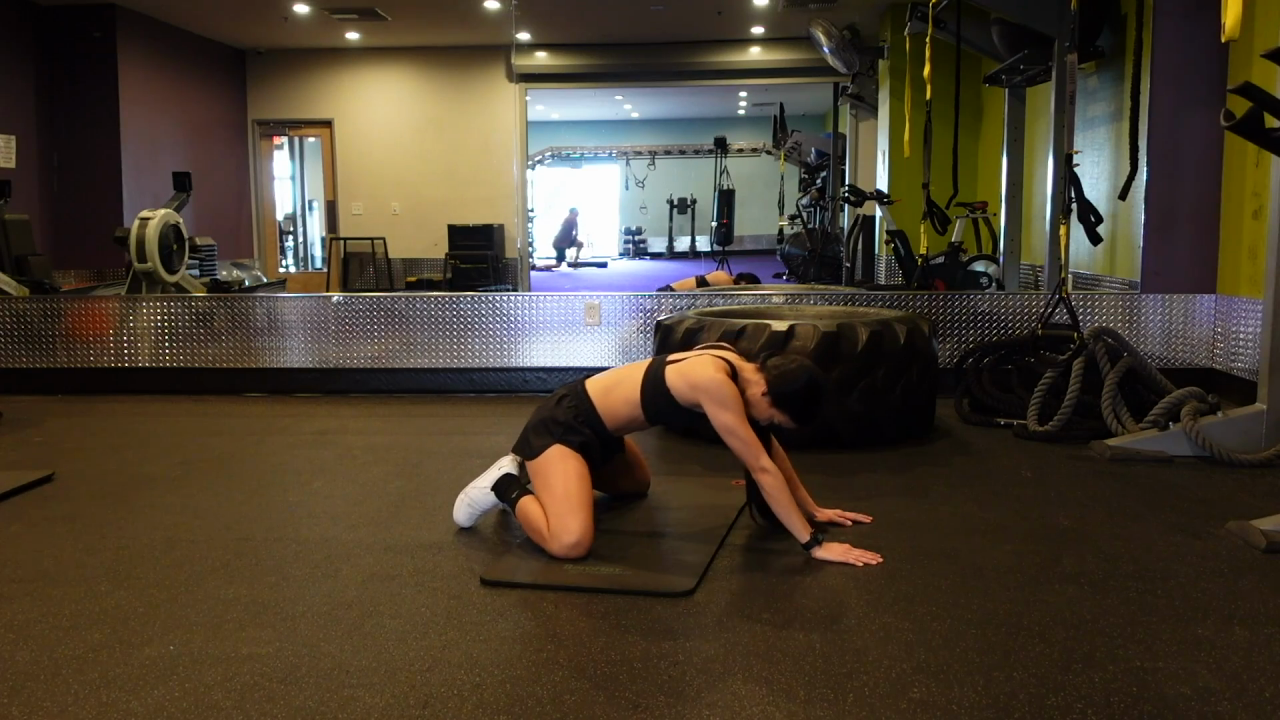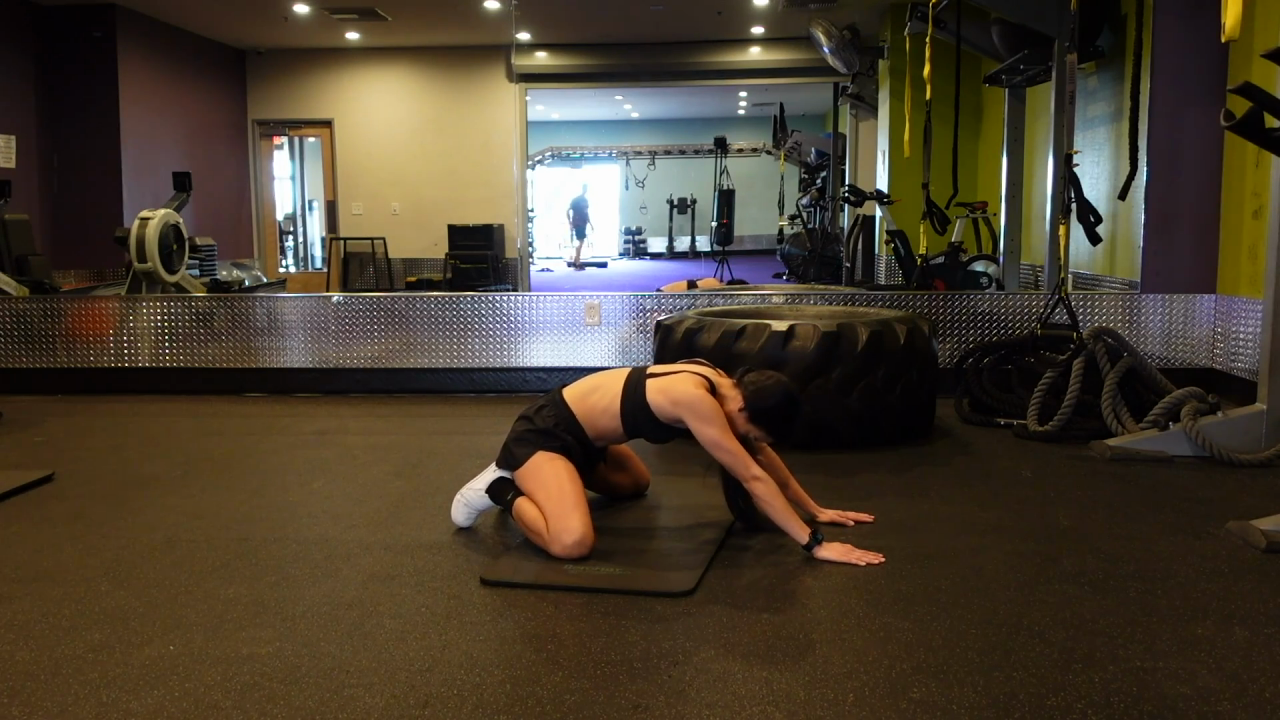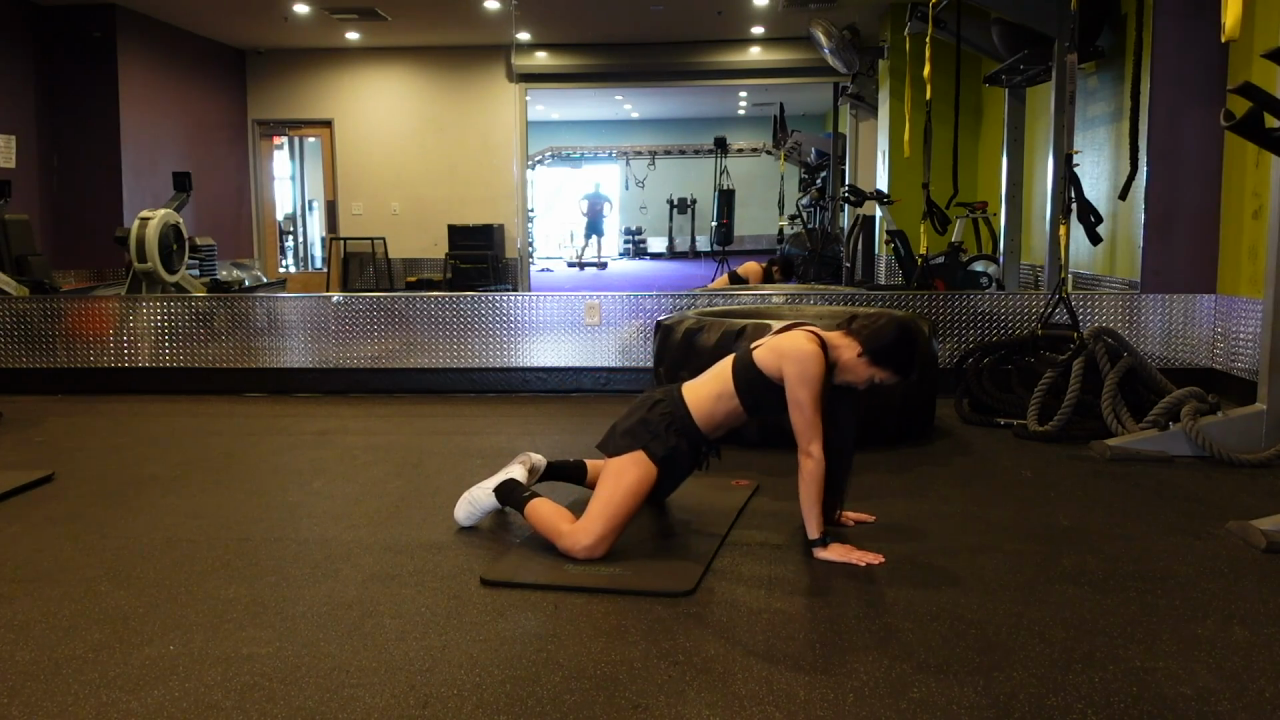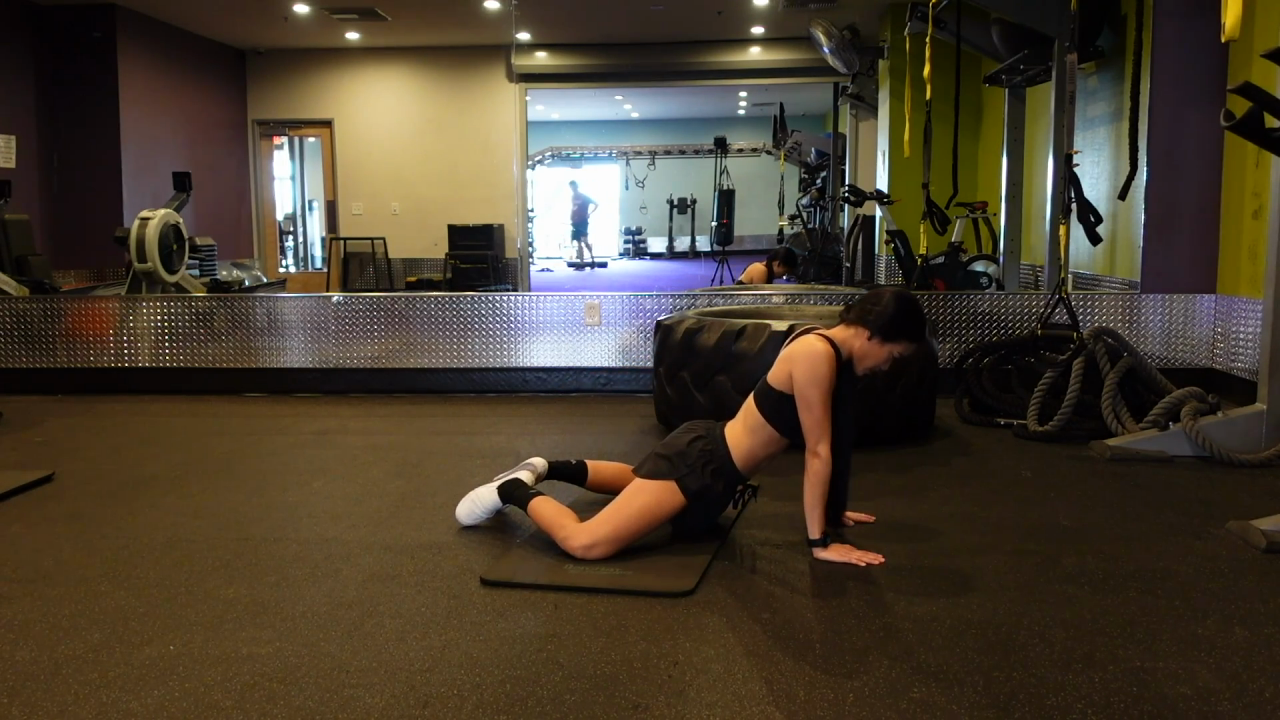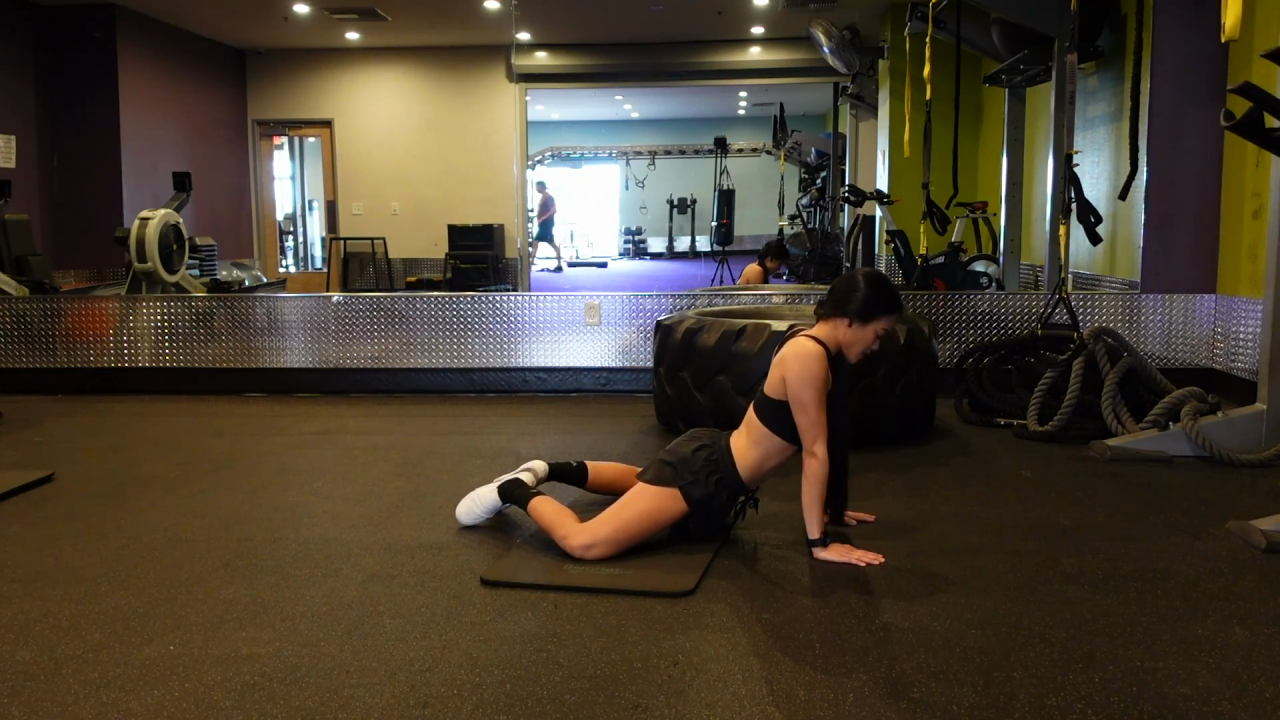
dt=1s
person 1, frame 1
left shoulder: (740, 371)
right shoulder: (716, 383)
left elbow: (772, 451)
right elbow: (763, 469)
left wrist: (813, 510)
right wrist: (813, 543)
left hip: (597, 427)
right hip: (562, 425)
left knee: (636, 486)
right knee: (571, 543)
left ankle: (535, 470)
right ankle: (508, 488)
person 1, frame 2
left shoulder: (722, 385)
right shoulder: (696, 399)
left elbow: (764, 457)
right elbow: (754, 478)
left wrist: (815, 510)
right wrist: (814, 543)
left hip: (582, 433)
right hip: (545, 433)
left knee: (636, 485)
right knee: (573, 543)
left ankle: (533, 480)
right ankle: (504, 491)
person 1, frame 3
left shoulder: (816, 347)
right shoulder: (806, 354)
left elbow: (811, 448)
right elbow: (810, 453)
left wrist: (822, 510)
right wrist: (819, 542)
left hip: (675, 426)
right hip: (661, 427)
left knee: (635, 488)
right knee: (585, 544)
left ankle: (542, 468)
right ankle: (510, 491)
person 1, frame 4
left shoulder: (828, 349)
right shoulder: (817, 354)
left elbow: (821, 447)
right elbow: (817, 452)
left wrist: (827, 509)
right wrist: (819, 542)
left hip: (710, 456)
right hip: (699, 461)
left knee: (637, 481)
right knee: (585, 544)
left ankle: (547, 469)
right ankle: (517, 491)
person 1, frame 5
left shoulder: (816, 348)
right shoulder: (809, 355)
left elbow: (814, 446)
right elbow: (815, 452)
left wrist: (824, 508)
right wrist: (818, 542)
left hip: (712, 460)
right hip: (704, 470)
left knee: (638, 481)
right knee: (584, 543)
left ankle: (547, 471)
right ankle: (515, 490)
